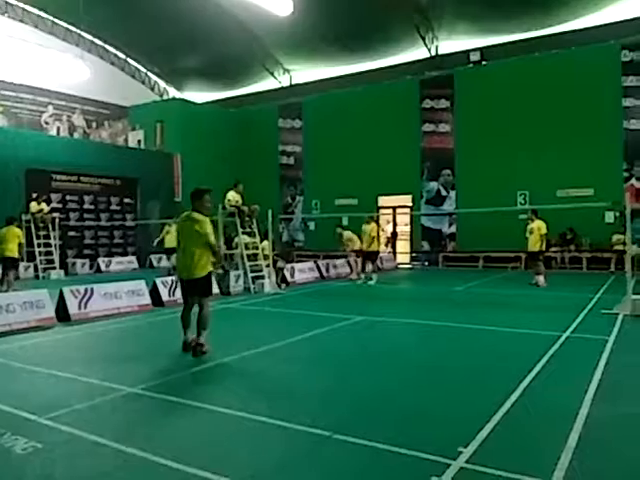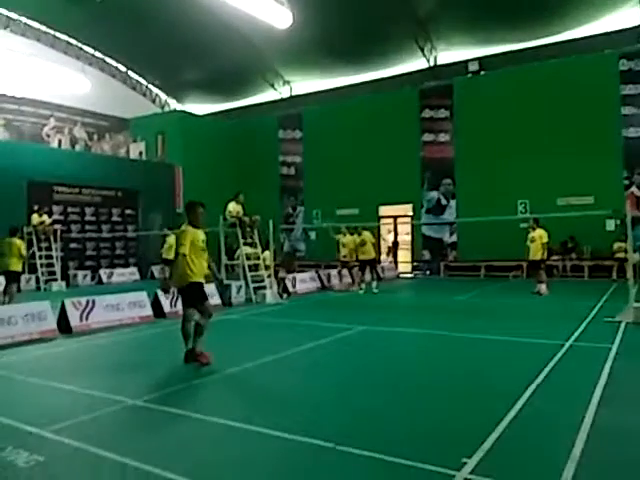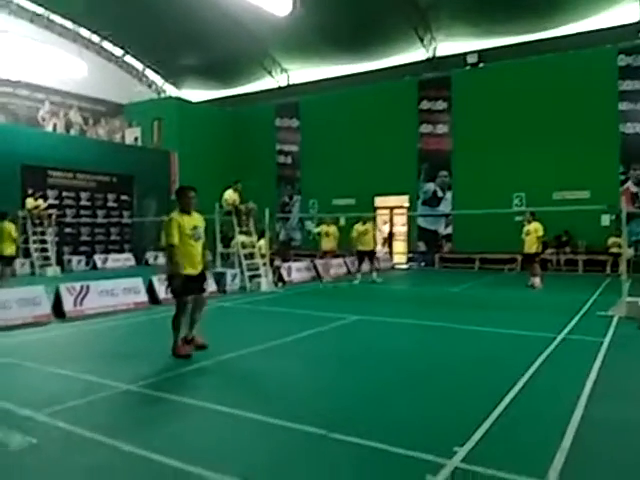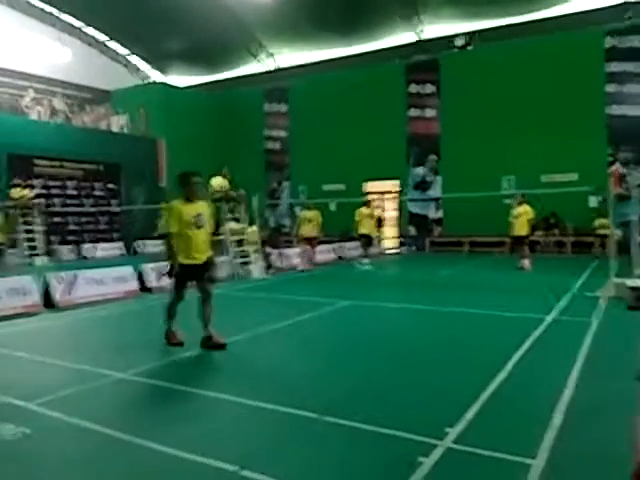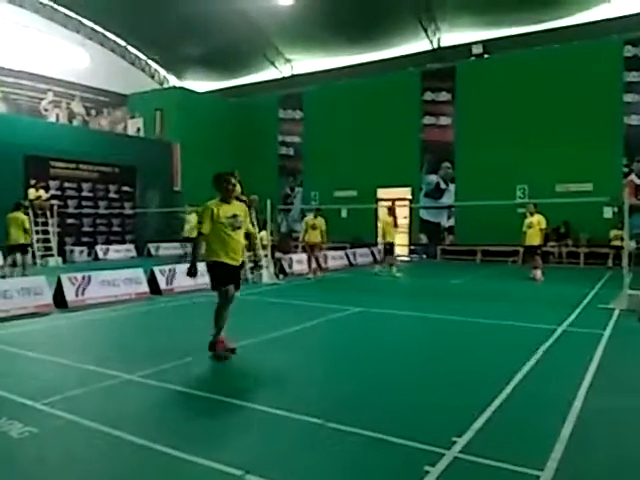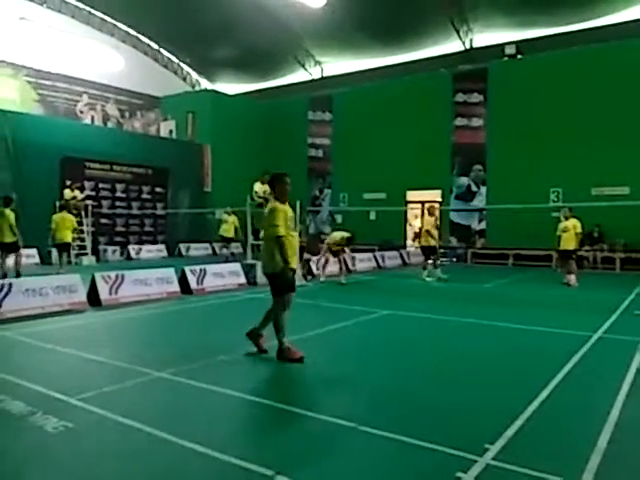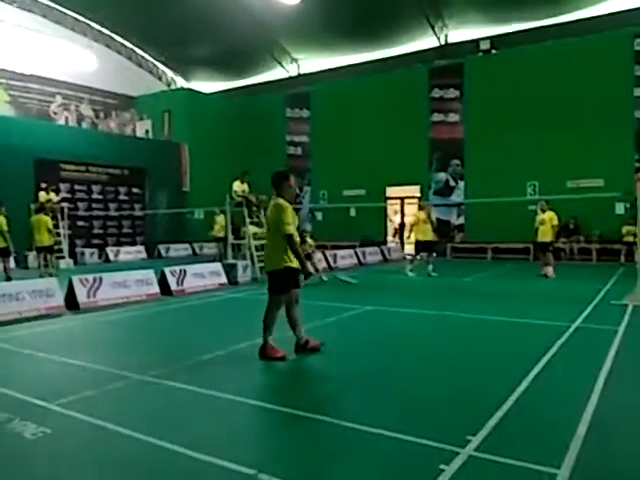
dt=0.5s
person 1, frame 1
left shoulder: (183, 219)
right shoulder: (202, 220)
right elbow: (211, 246)
left hip: (184, 270)
right hip: (200, 271)
left knee: (189, 304)
right knee: (204, 306)
left ankle: (187, 340)
right ankle: (200, 343)
person 1, frame 2
left shoulder: (200, 232)
right shoulder: (186, 232)
left elbow: (204, 256)
right elbow: (179, 256)
right wrist: (172, 278)
left hip: (195, 279)
right hip: (189, 280)
left knee: (189, 315)
right knee: (207, 312)
left ankle: (190, 351)
right ankle: (196, 349)
person 1, frame 3
left shoulder: (199, 218)
right shoulder: (174, 220)
right elbow: (171, 247)
left wrist: (205, 267)
right wrist: (177, 271)
left hip: (196, 270)
right hip: (180, 271)
left knee: (200, 302)
right knee: (182, 307)
left ankle: (189, 336)
right ankle: (177, 344)
person 1, frame 4
left shoulder: (205, 207)
right shoulder: (176, 207)
right elbow: (170, 236)
left wrist: (211, 257)
right wrist: (174, 261)
left hip: (202, 259)
right hip: (182, 261)
left knee: (207, 294)
right knee: (178, 296)
left ankle: (208, 336)
right ankle: (170, 330)
person 1, frame 5
left shoulder: (242, 207)
right shoulder: (211, 208)
left elbow: (249, 233)
right elbow: (201, 236)
right wrist: (193, 262)
left hip: (236, 261)
right hip: (218, 260)
left knee: (226, 299)
right knee: (227, 296)
left ankle: (217, 338)
right ankle: (217, 341)
person 1, frame 6
left shoulder: (285, 207)
right shoulder: (276, 208)
right elbow: (278, 240)
right wrist: (286, 266)
left hip: (287, 264)
right hip: (279, 266)
left knee: (283, 303)
right knee: (282, 304)
left ankle: (257, 332)
right ankle: (283, 347)
person 1, frame 7
left shoulder: (279, 205)
right shoulder: (282, 207)
right elbow: (290, 238)
right wrist: (305, 264)
left hip: (287, 263)
right hip: (281, 264)
left knee: (292, 301)
right knee: (276, 304)
left ankle: (301, 341)
right ankle: (266, 345)
